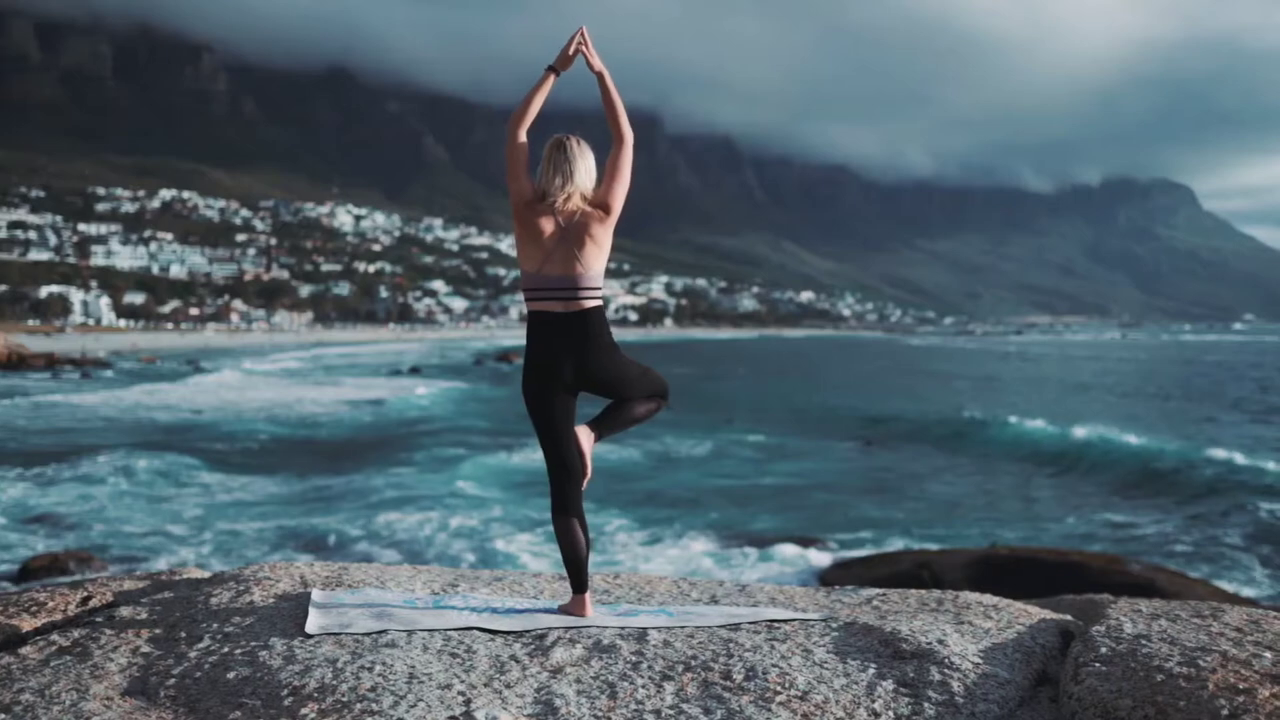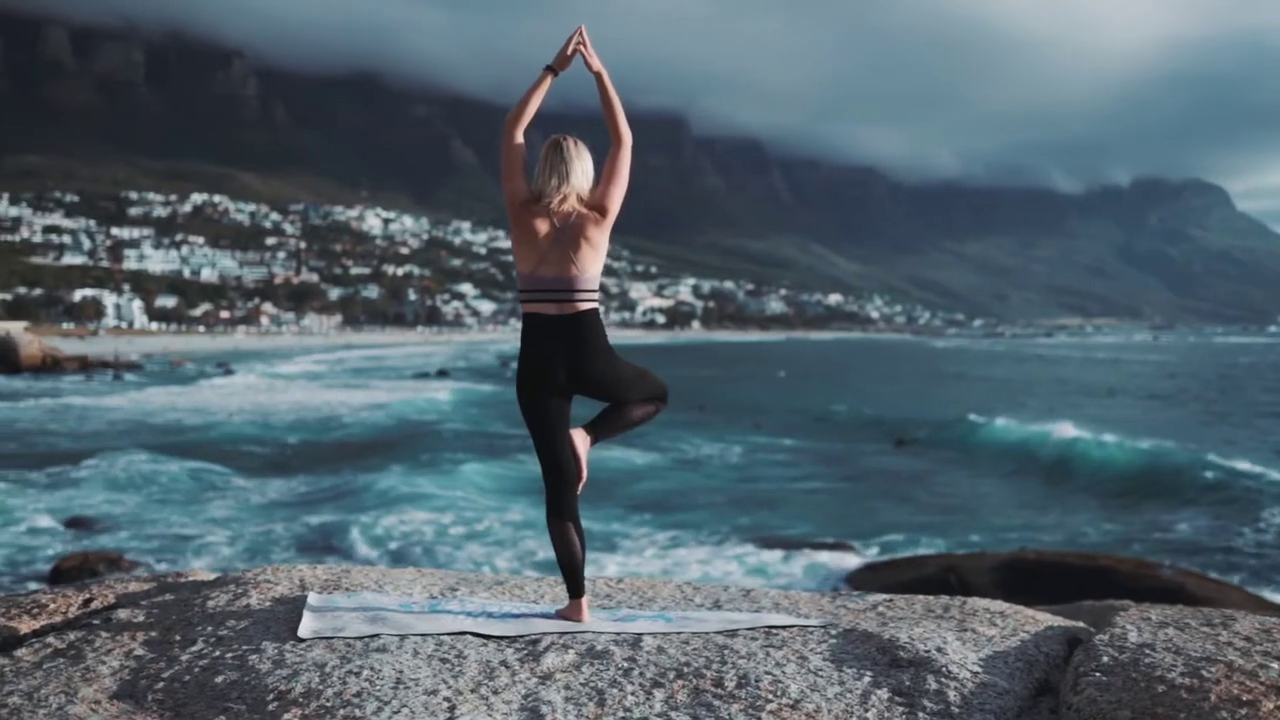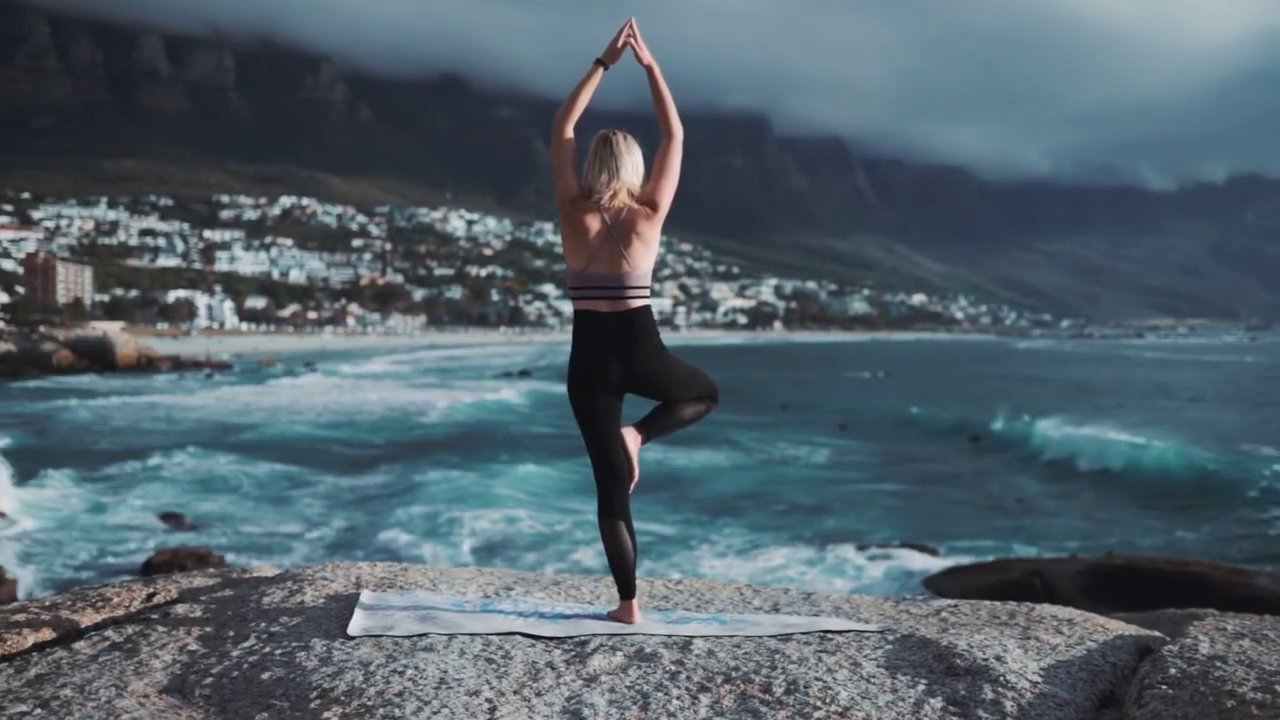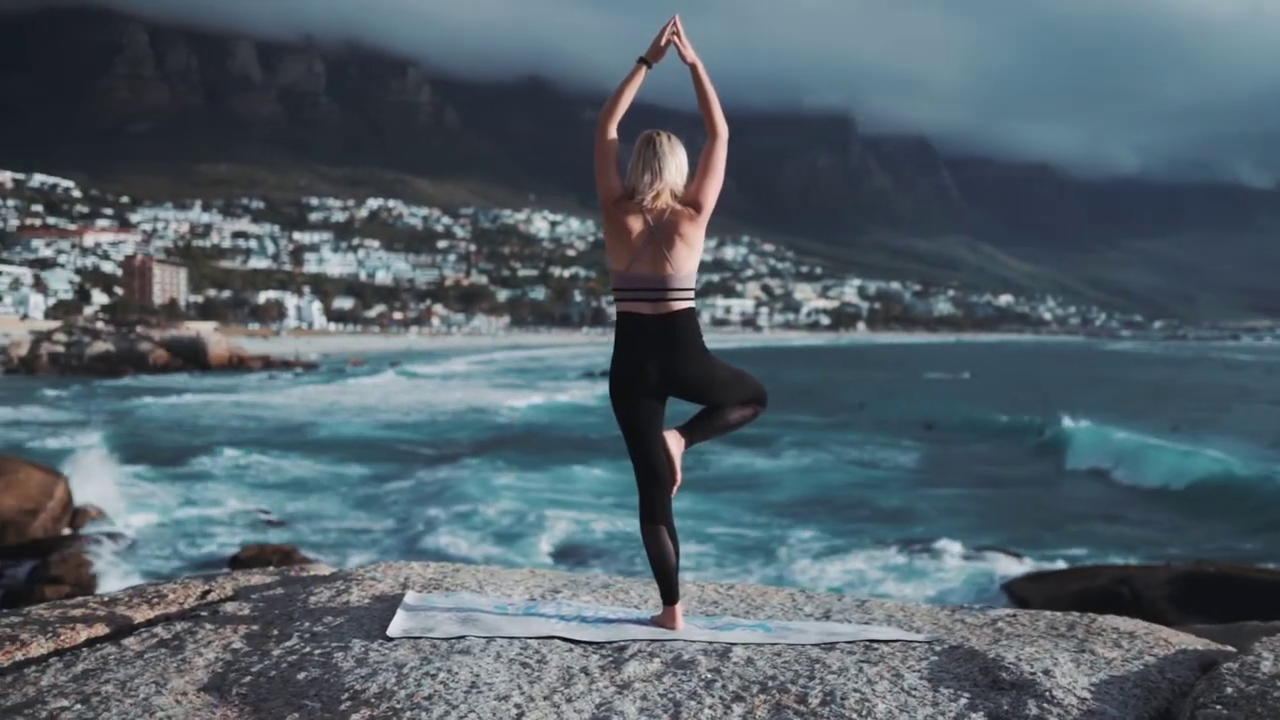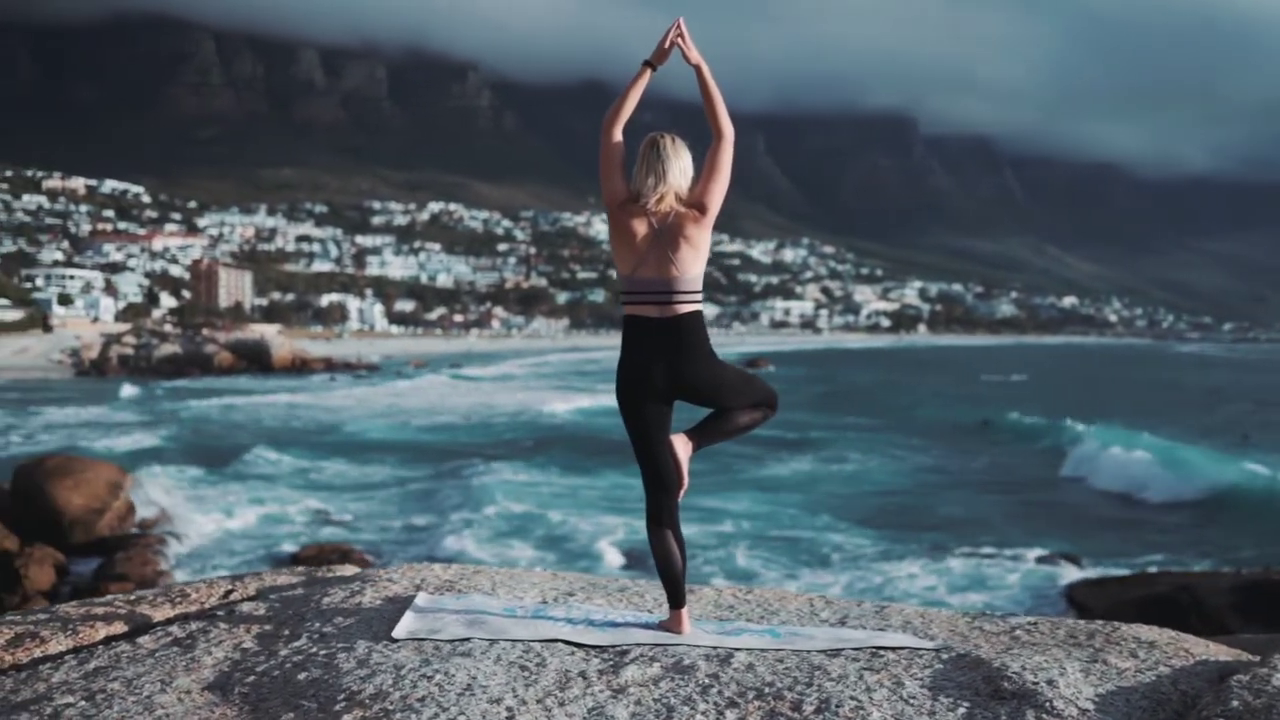
dt=1s
person 1, frame 1
left shoulder: (527, 216)
right shoulder: (602, 217)
left elbow: (516, 133)
right elbow: (625, 138)
left wrist: (555, 69)
right wrist: (598, 70)
left hip: (543, 358)
right hip: (593, 352)
left knee: (564, 482)
right knee: (656, 391)
left ankle: (580, 598)
right ankle: (591, 432)
person 1, frame 2
left shoulder: (522, 217)
right shoulder: (598, 219)
left elbow: (512, 133)
right elbow: (623, 140)
left wrist: (553, 69)
right wrist: (597, 70)
left hip: (538, 360)
right hip: (588, 354)
left knee: (559, 487)
right knee: (654, 394)
left ankle: (577, 603)
right ankle: (588, 436)
person 1, frame 3
left shoulder: (573, 214)
right shoulder: (649, 215)
left elbow: (562, 128)
right elbow: (675, 134)
left wrist: (604, 62)
right wrist: (648, 62)
left hip: (589, 359)
right hip: (641, 353)
left knee: (611, 487)
right knee: (706, 392)
left ankle: (628, 605)
right ankle: (639, 435)
person 1, frame 4
left shoulder: (616, 215)
right shoulder: (692, 217)
left elbow: (606, 128)
right elbow: (719, 132)
left wrist: (648, 61)
right wrist: (691, 60)
left hip: (631, 360)
right hip: (683, 356)
left knee: (653, 491)
right knee: (754, 396)
left ankle: (671, 610)
right ankle: (682, 437)
person 1, frame 5
left shoulder: (621, 218)
right shoulder: (698, 220)
left elbow: (610, 132)
right elbow: (725, 134)
left wrist: (651, 64)
right wrist: (696, 63)
left hip: (638, 364)
right hip: (690, 359)
left knee: (659, 495)
right knee: (764, 399)
left ankle: (678, 615)
right ankle: (690, 442)
